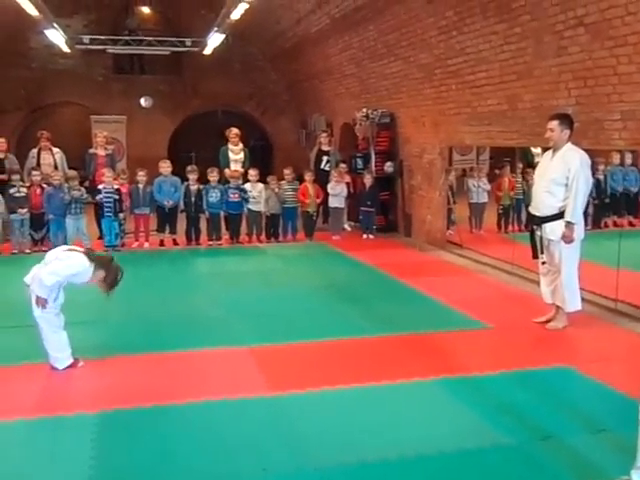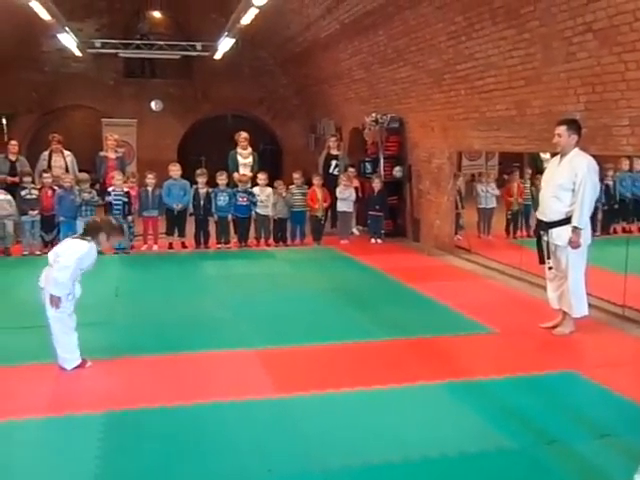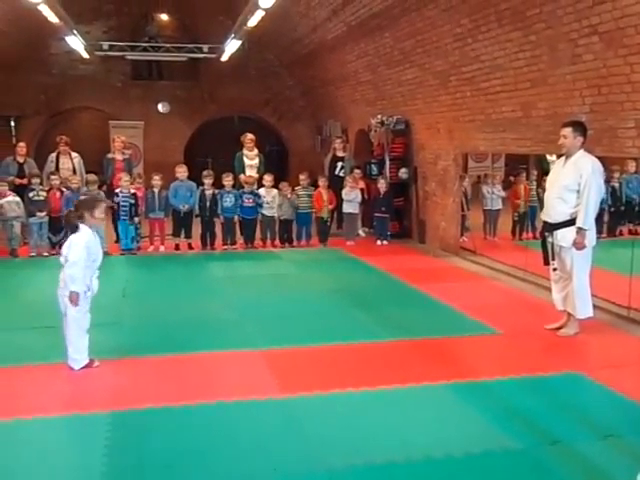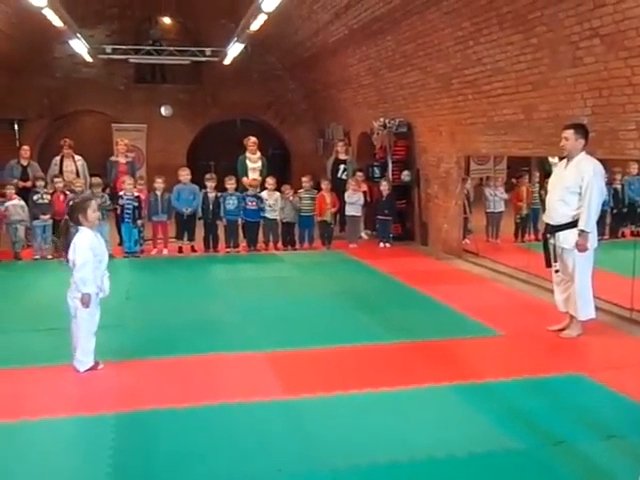
dt=0.2s
person 1, frame 1
left shoulder: (576, 158)
right shoulder: (547, 156)
left elbow: (578, 194)
left wrist: (570, 225)
right wrist: (534, 218)
left hip: (561, 224)
right hip: (543, 223)
left knee: (564, 269)
right knee: (547, 268)
left ankle: (563, 315)
right ankle: (554, 309)
person 1, frame 2
left shoulder: (583, 163)
right shoulder: (555, 162)
left elbow: (585, 199)
left wrist: (576, 230)
right wrist: (541, 223)
left hip: (567, 230)
right hip: (550, 228)
left knee: (570, 275)
right knee: (554, 274)
left ankle: (569, 320)
right ankle: (561, 315)
person 1, frame 3
left shoulder: (588, 165)
right shoulder: (560, 163)
left elbow: (589, 201)
left wrist: (581, 232)
right wrist: (546, 225)
left hip: (572, 231)
right hip: (555, 230)
left knee: (575, 276)
right knee: (558, 275)
left ankle: (574, 321)
right ankle: (565, 316)
person 1, frame 4
left shoulder: (590, 167)
right shoulder: (561, 166)
left elbow: (591, 203)
left wrist: (583, 234)
right wrist: (548, 227)
left hip: (574, 233)
right hip: (557, 232)
left knee: (577, 278)
right knee: (561, 277)
left ankle: (577, 323)
right ankle: (568, 318)
person 2, frame 1
left shoulder: (88, 262)
right shoulder: (81, 266)
right elbow: (48, 275)
right wrist: (42, 295)
left hip: (47, 284)
right hip: (42, 285)
left knee: (55, 323)
right knee: (51, 324)
left ankle: (62, 358)
right ankle: (61, 361)
person 2, frame 2
left shoulder: (88, 244)
right shoulder: (83, 248)
right elbow: (62, 269)
left wrist: (59, 292)
right wrist: (55, 293)
left hip: (62, 287)
right hip: (57, 289)
left knee: (66, 322)
right knee: (62, 324)
left ankle: (72, 358)
right ankle: (70, 361)
person 2, frame 3
left shoulder: (88, 234)
right shoulder: (82, 237)
right elbow: (74, 266)
left wrist: (79, 289)
right wrist: (74, 290)
left hip: (82, 287)
right hip: (77, 288)
left knee: (79, 323)
right knee: (77, 323)
left ankle: (79, 357)
right ankle: (78, 360)
person 2, frame 4
left shoulder: (91, 235)
right shoulder: (84, 239)
right elbow: (82, 269)
right wrist: (86, 292)
left hip: (91, 289)
right hip: (86, 291)
left knee: (87, 326)
right knee: (85, 326)
left ankle: (84, 359)
right ankle: (84, 362)
